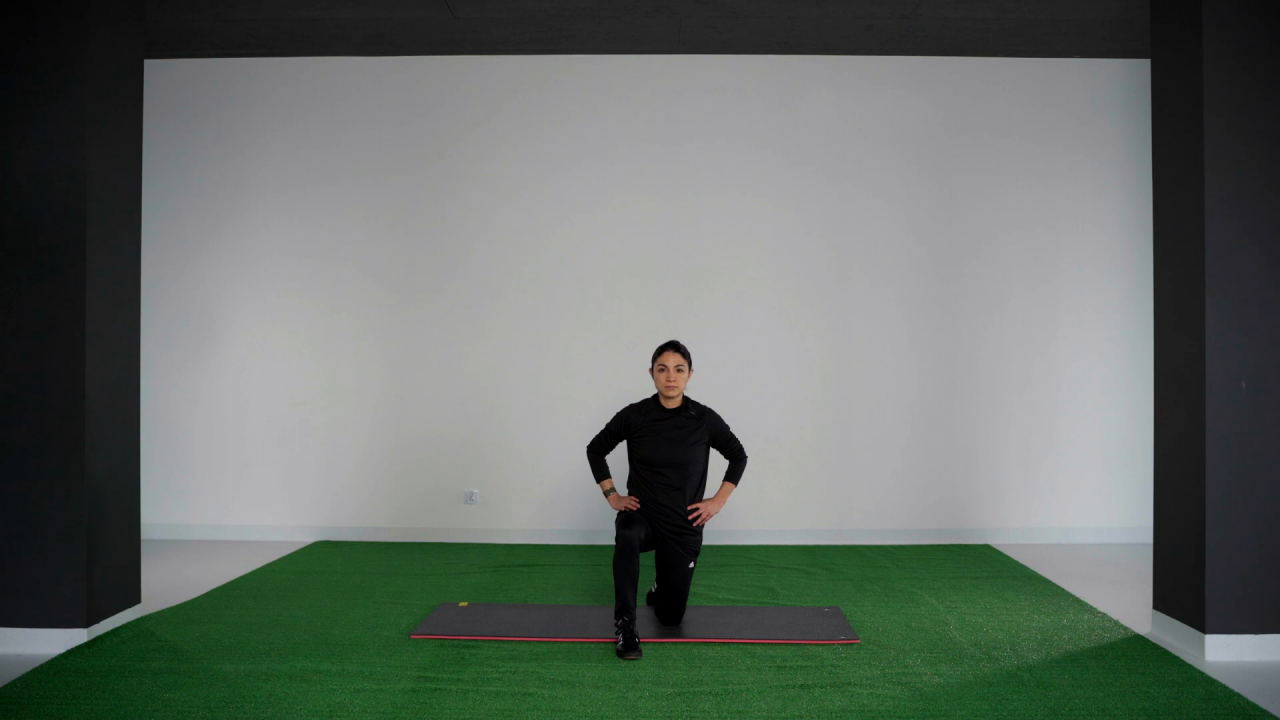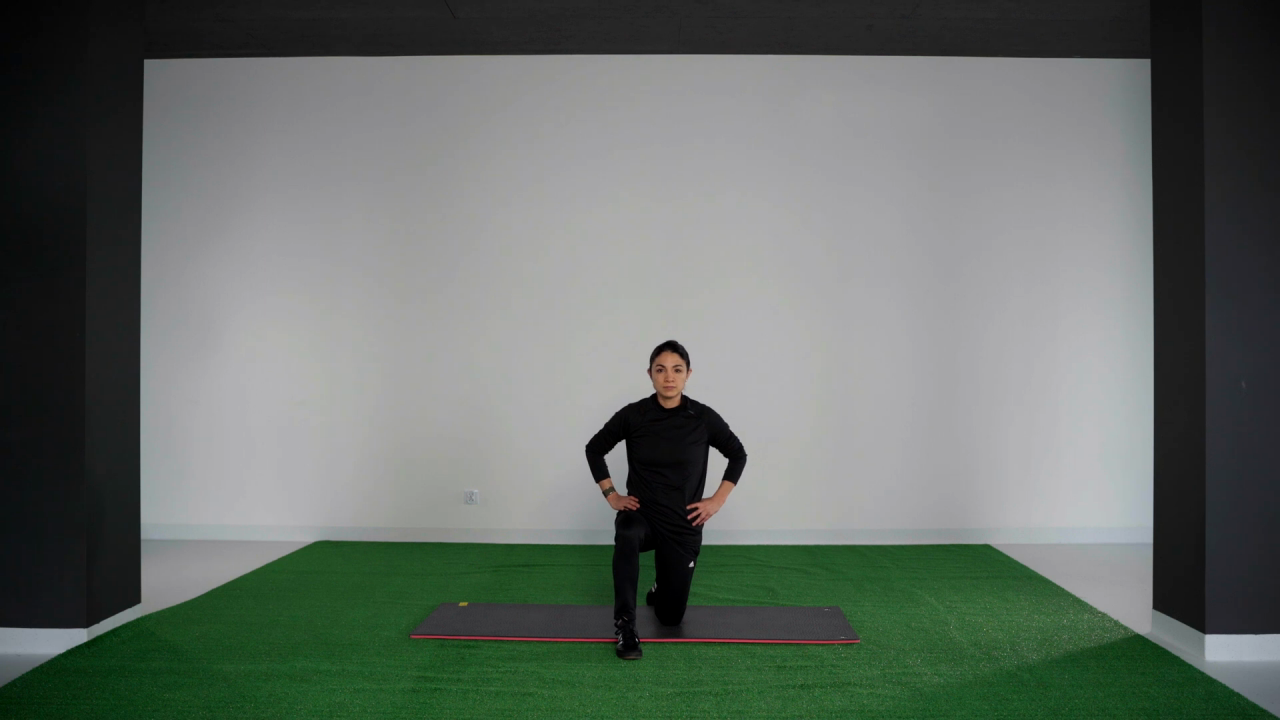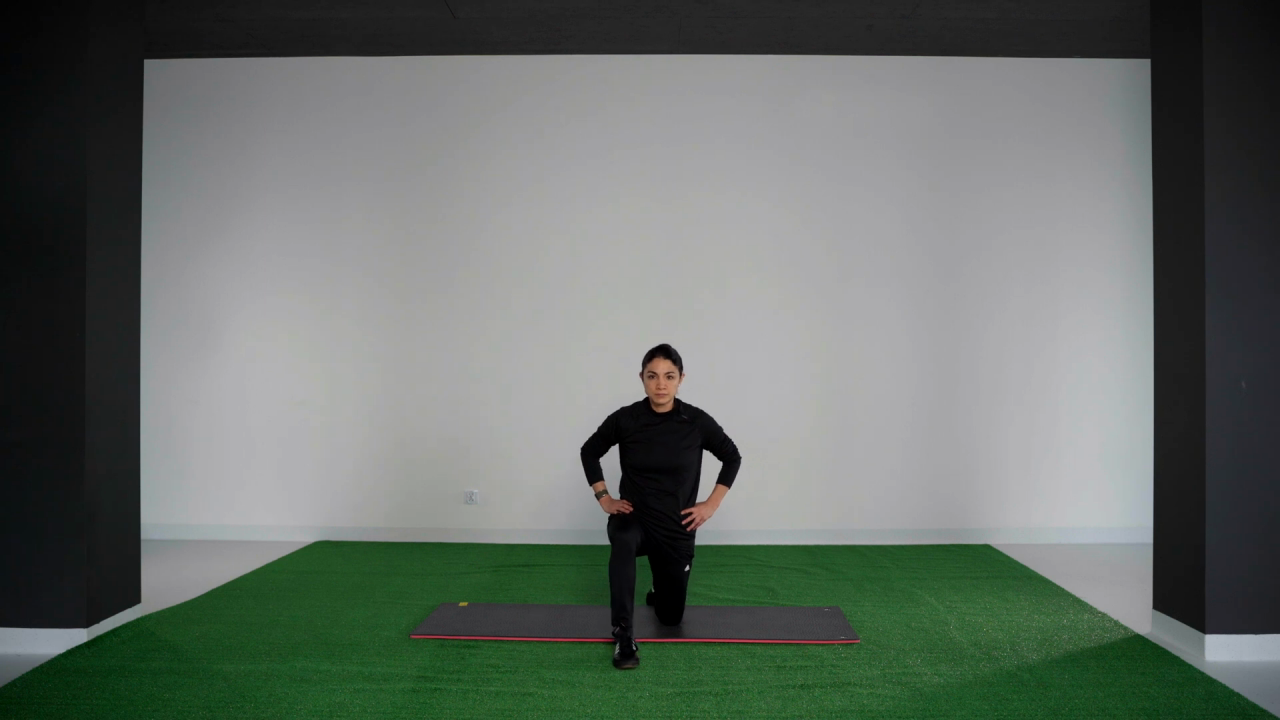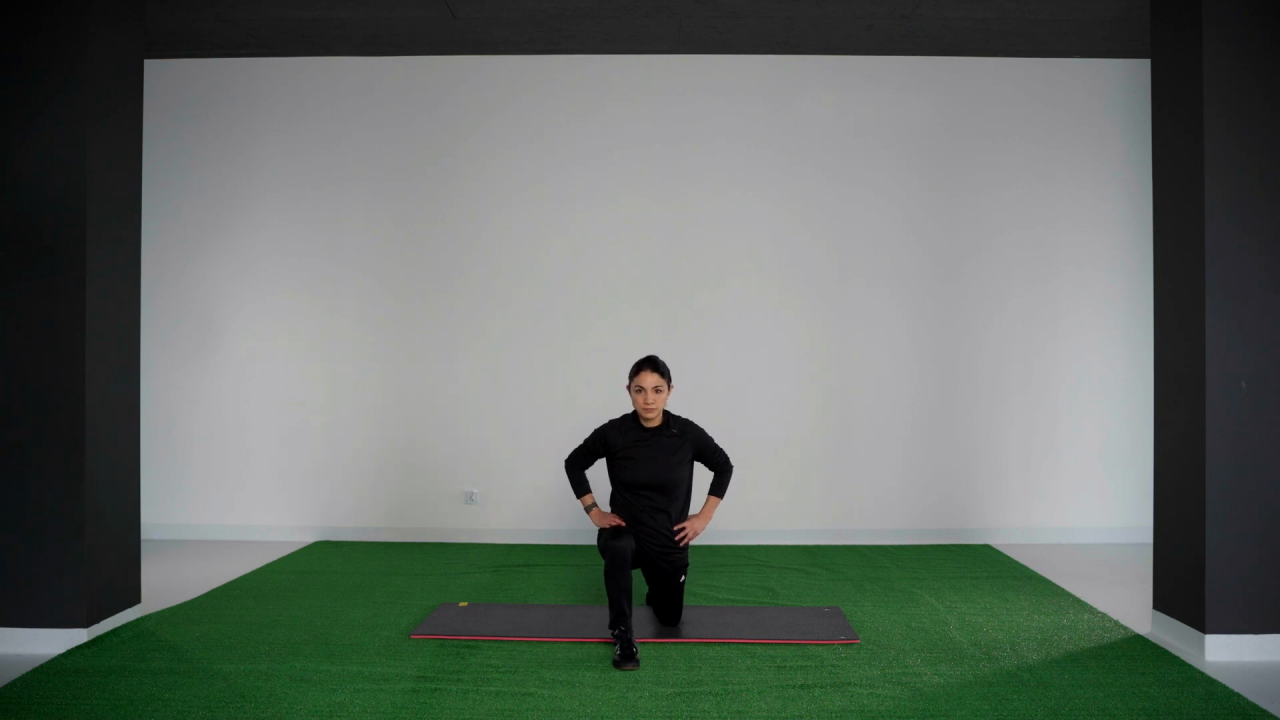
dt=0.5s
person 1, frame 1
left shoulder: (705, 419)
right shoulder: (633, 415)
left elbow: (738, 456)
right elbow: (595, 449)
left wrist: (719, 500)
right wrist: (611, 495)
left hip: (684, 524)
right hip: (641, 514)
left knee: (671, 616)
right knee: (628, 535)
left ankle: (660, 589)
right ankle: (625, 625)
person 1, frame 2
left shoulder: (703, 417)
right shoulder: (633, 415)
left elbow: (738, 454)
right elbow: (594, 449)
left wrist: (718, 499)
right wrist: (611, 495)
left hip: (683, 523)
right hip: (640, 514)
left knee: (671, 615)
right knee: (627, 535)
left ankle: (660, 589)
right ankle: (625, 624)
person 1, frame 3
left shoulder: (697, 421)
right shoulder: (625, 419)
left elbow: (732, 456)
right elbow: (589, 452)
left wrist: (712, 504)
right wrist: (604, 498)
left hip: (676, 527)
right hip: (632, 518)
left knee: (670, 617)
right knee: (624, 539)
left ankle: (659, 590)
right ankle: (623, 633)
person 1, frame 4
left shoulder: (687, 433)
right shoulder: (613, 433)
left elbow: (724, 467)
right elbow: (574, 464)
left wrist: (704, 516)
right wrist: (593, 511)
left hip: (669, 539)
right hip: (624, 531)
left knee: (670, 618)
right knee: (618, 547)
left ankle: (656, 590)
right ankle: (622, 635)
